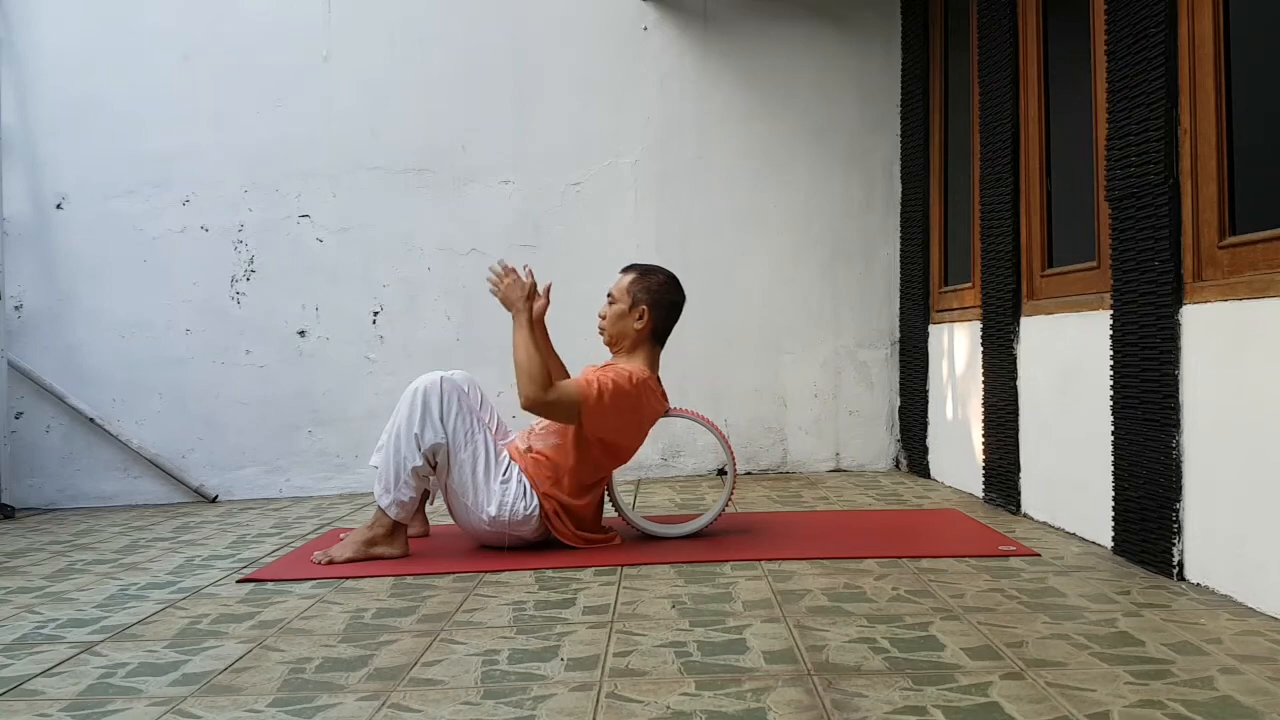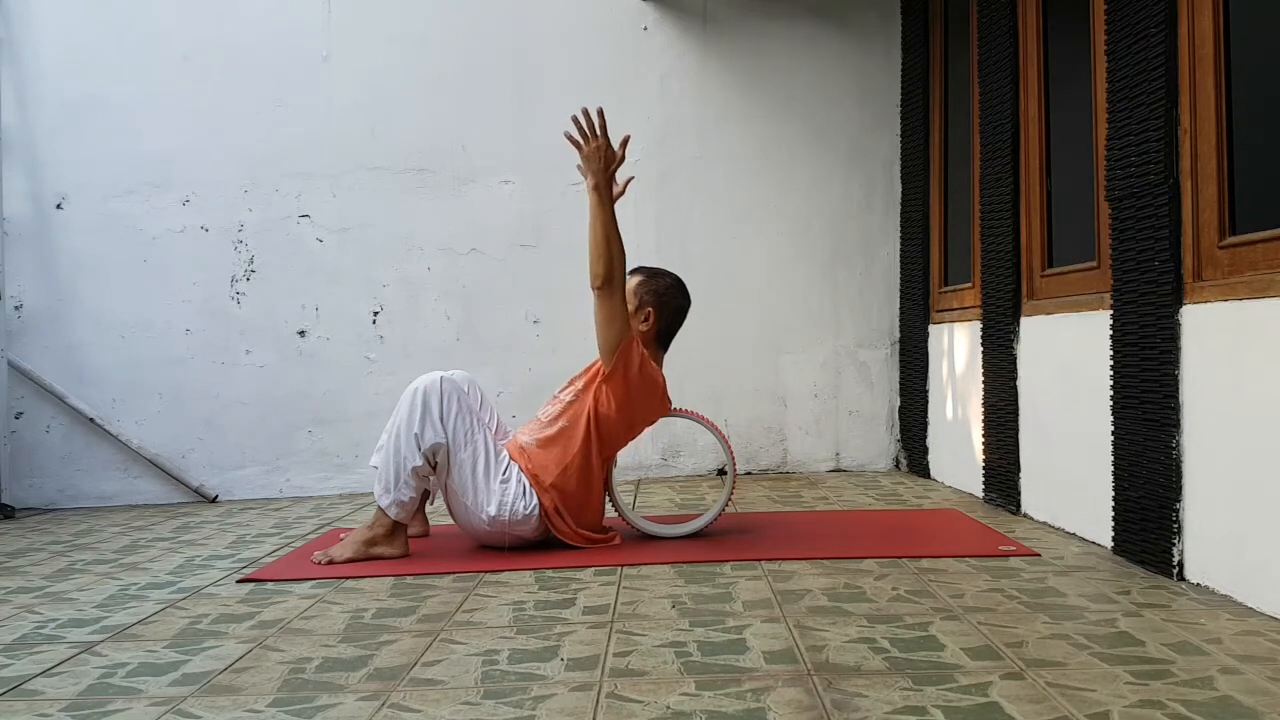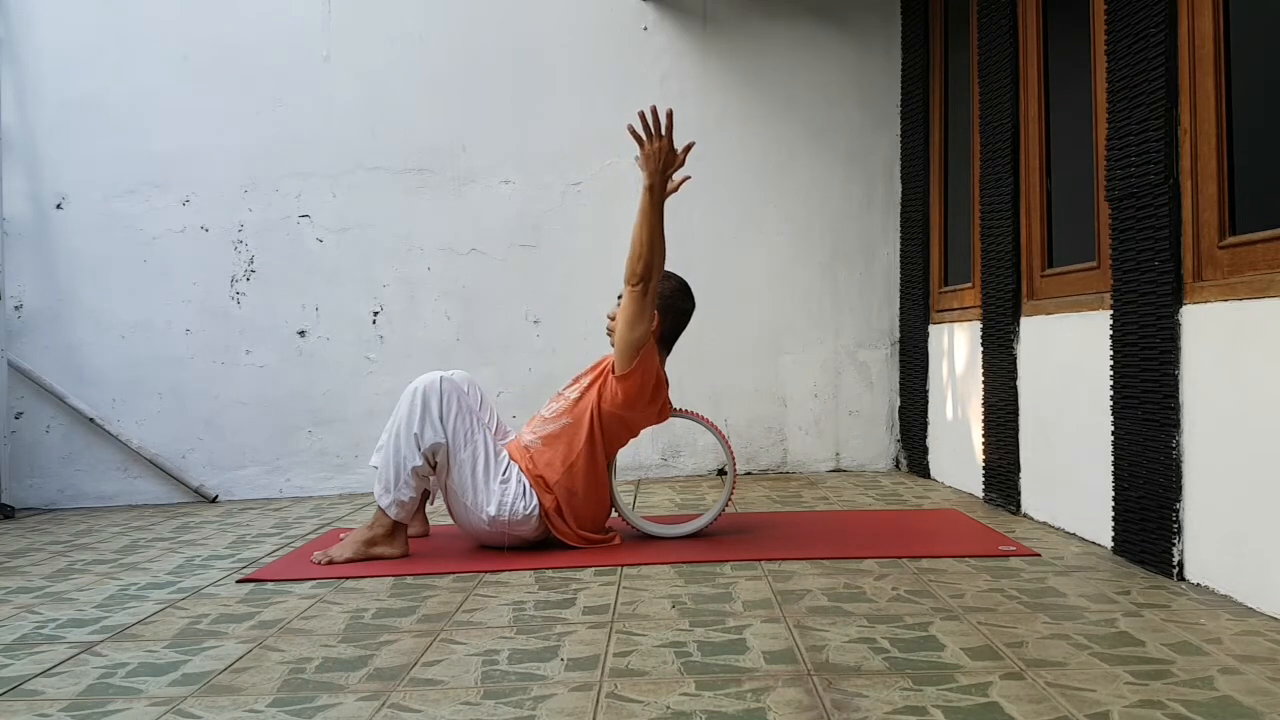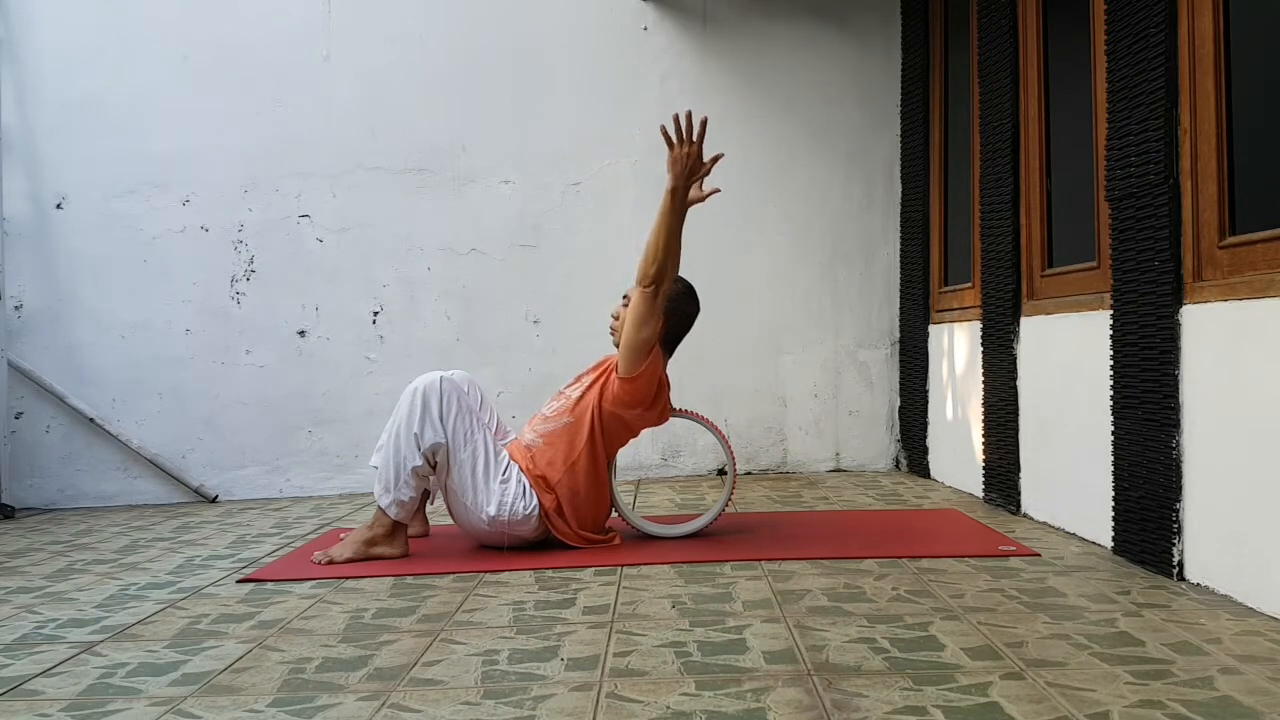
dt=1s
person 1, frame 1
left shoulder: (627, 384)
right shoulder: (632, 380)
left elbow: (535, 396)
right elbow: (564, 391)
left wrist: (519, 319)
right wrist: (536, 325)
left hip: (518, 507)
right hip: (520, 481)
left knee: (432, 392)
right knee: (457, 387)
left ankle: (386, 530)
right ankle: (411, 511)
person 1, frame 2
left shoulder: (636, 376)
right shoulder: (634, 378)
left elbow: (603, 284)
right elbow: (609, 288)
left wrist: (600, 189)
right wrist: (601, 199)
left hip: (514, 507)
right hip: (520, 484)
left knee: (434, 392)
right knee: (456, 386)
left ankle: (386, 530)
right ankle: (410, 510)
person 1, frame 3
left shoulder: (640, 375)
right shoulder: (636, 378)
left elbow: (641, 282)
right elbow: (647, 285)
left wrist: (652, 188)
right wrist: (656, 195)
left hip: (514, 506)
right hip: (518, 481)
left knee: (434, 391)
right knee: (455, 385)
left ankle: (386, 529)
right ankle: (411, 510)
person 1, frame 4
left shoulder: (642, 378)
right shoulder: (635, 376)
left elbow: (651, 284)
right elbow: (661, 289)
left wrist: (675, 192)
right wrist: (681, 204)
left hip: (513, 507)
right hip: (518, 483)
left knee: (435, 391)
right knee: (457, 387)
left ankle: (387, 529)
right ankle: (412, 510)
